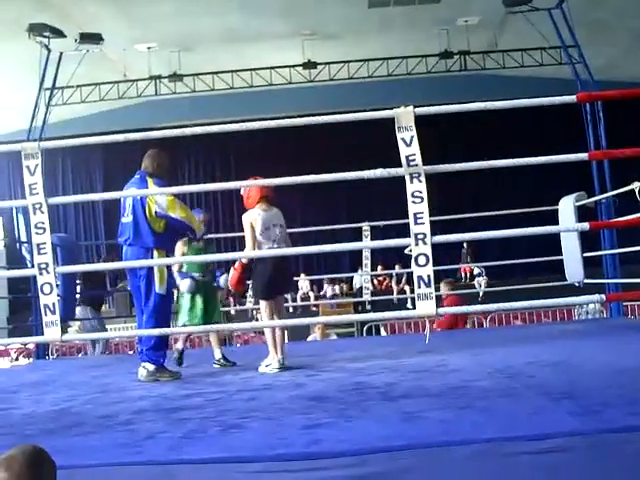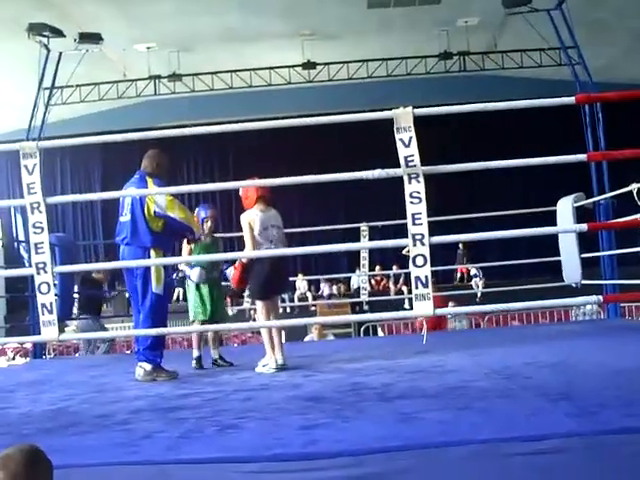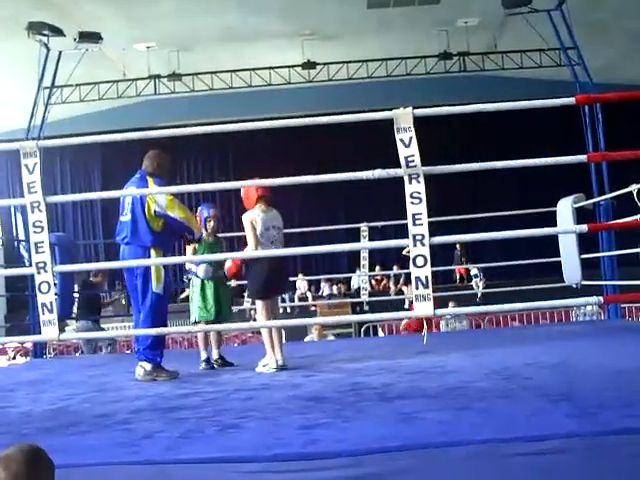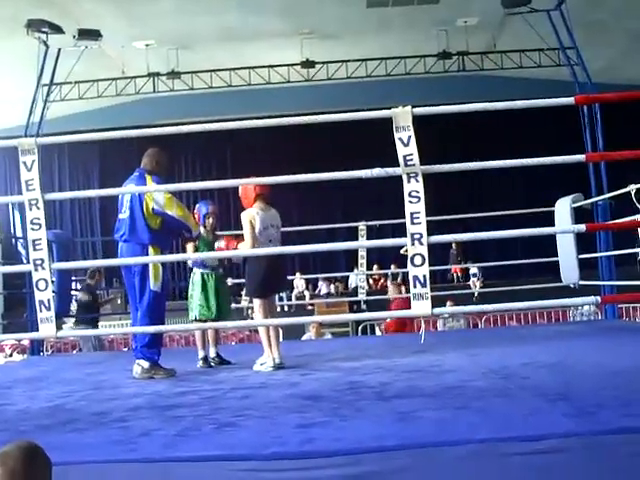
dt=0.2s
person 1, frame 1
left shoulder: (130, 187)
right shoulder: (153, 186)
right elbow: (178, 212)
left wrist: (180, 233)
right wrist: (197, 230)
left hip: (131, 252)
right hip: (149, 253)
left knee: (144, 310)
right knee: (156, 310)
left ankle: (146, 362)
right ankle: (152, 365)
person 1, frame 2
left shoulder: (129, 187)
right shoulder: (152, 186)
right elbow: (177, 212)
left wrist: (179, 233)
right wrist: (195, 231)
left hip: (128, 252)
right hip: (147, 253)
left knee: (141, 310)
right knee: (153, 309)
left ankle: (143, 362)
right ankle: (150, 364)
person 1, frame 3
left shoulder: (130, 186)
right shoulder: (152, 186)
right elbow: (177, 212)
left wrist: (180, 234)
right wrist: (195, 232)
left hip: (128, 251)
right hip: (147, 253)
left knee: (141, 310)
right knee: (153, 310)
left ankle: (143, 361)
right ankle: (150, 364)
person 1, frame 4
left shoulder: (129, 184)
right shoulder: (150, 183)
right elbow: (175, 211)
left wrist: (178, 232)
right wrist: (194, 231)
left hip: (126, 249)
right hip: (144, 251)
left knee: (139, 308)
right knee: (151, 308)
left ankle: (141, 359)
right ankle: (147, 362)
person 2, frame 1
left shoulder: (249, 216)
right shoulder: (277, 213)
left elbow: (251, 248)
right elbow: (288, 243)
left wrist: (239, 267)
left hip: (264, 263)
right hip: (281, 262)
left knee: (266, 313)
right knee: (278, 311)
left ankle: (274, 358)
right ankle: (280, 356)
person 2, frame 2
left shoulder: (247, 216)
right shoulder: (275, 213)
left elbow: (250, 248)
right elbow: (284, 243)
left hip: (260, 264)
right hip: (278, 263)
left knee: (263, 313)
right knee: (273, 311)
left ankle: (271, 359)
right ankle: (279, 356)
person 2, frame 3
left shoulder: (249, 216)
right shoulder: (276, 214)
left elbow: (253, 247)
right elbow: (281, 243)
left hip: (260, 264)
right hip: (278, 263)
left knee: (263, 313)
right knee: (273, 311)
left ankle: (271, 358)
right ankle: (279, 356)
person 2, frame 4
left shoulder: (249, 214)
right shoulder: (275, 213)
left elbow: (251, 245)
right elbow: (277, 238)
left hip: (259, 263)
right hip: (276, 261)
left knee: (260, 310)
right knee: (271, 307)
left ankle: (270, 356)
right ankle: (273, 353)
person 3, frame 1
left shoulder: (209, 245)
right shoulder: (183, 244)
right elbow: (176, 267)
right wrist: (180, 278)
left hip: (207, 286)
right hip: (191, 287)
left knee: (213, 321)
right knee: (192, 321)
left ankle: (218, 356)
right ankle: (180, 347)
person 3, frame 2
left shoulder: (217, 242)
right shoulder: (190, 241)
right elbow: (182, 264)
right wrist: (189, 270)
left hip: (214, 283)
right hip: (197, 284)
left knee: (214, 320)
right knee: (200, 319)
left ankle: (216, 356)
right ankle: (196, 355)
person 3, frame 3
left shoulder: (220, 241)
right shoulder: (194, 241)
left elbow: (223, 263)
right elbow: (187, 264)
right wrist: (196, 268)
left hip: (218, 282)
right hip: (201, 283)
left knee: (217, 320)
right knee: (203, 320)
left ankle: (216, 356)
right ankle: (204, 358)
person 3, frame 4
left shoulder: (218, 238)
right shoulder: (194, 238)
right elbow: (190, 260)
right wrist: (202, 259)
left hip: (218, 279)
right hip: (201, 280)
left knee: (215, 318)
right knee: (201, 318)
left ankle: (214, 354)
right ankle: (202, 356)
